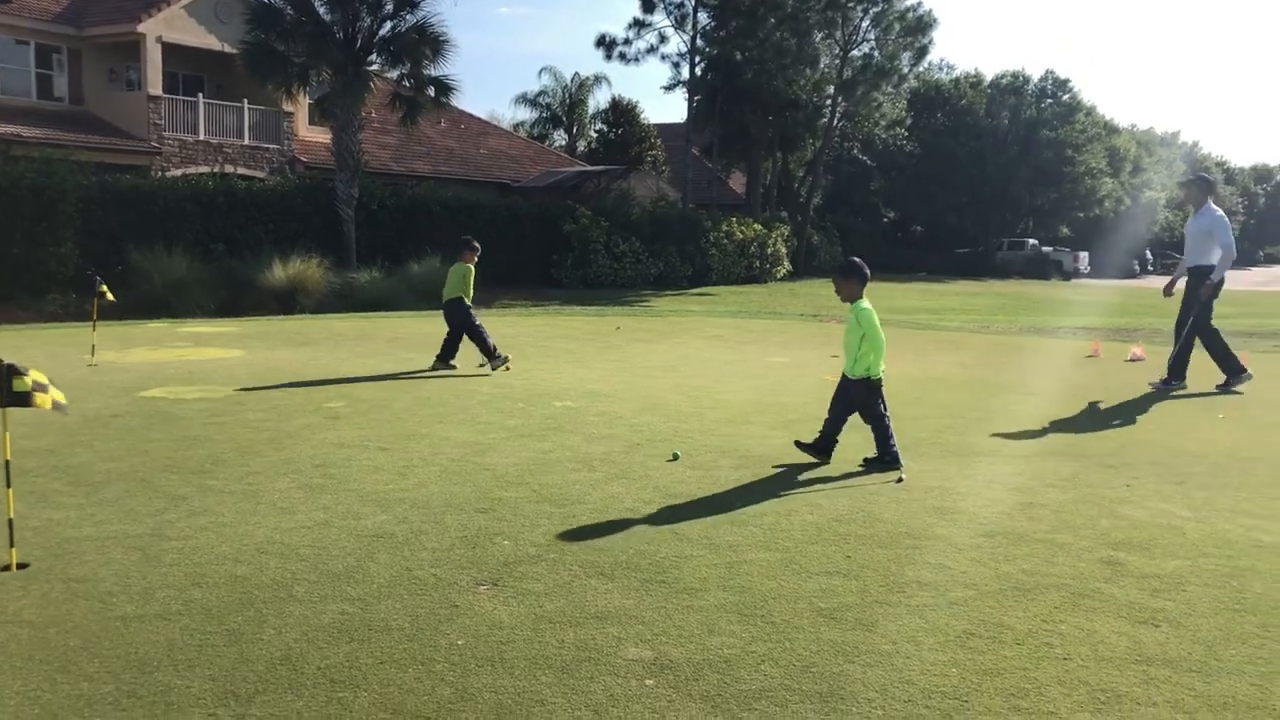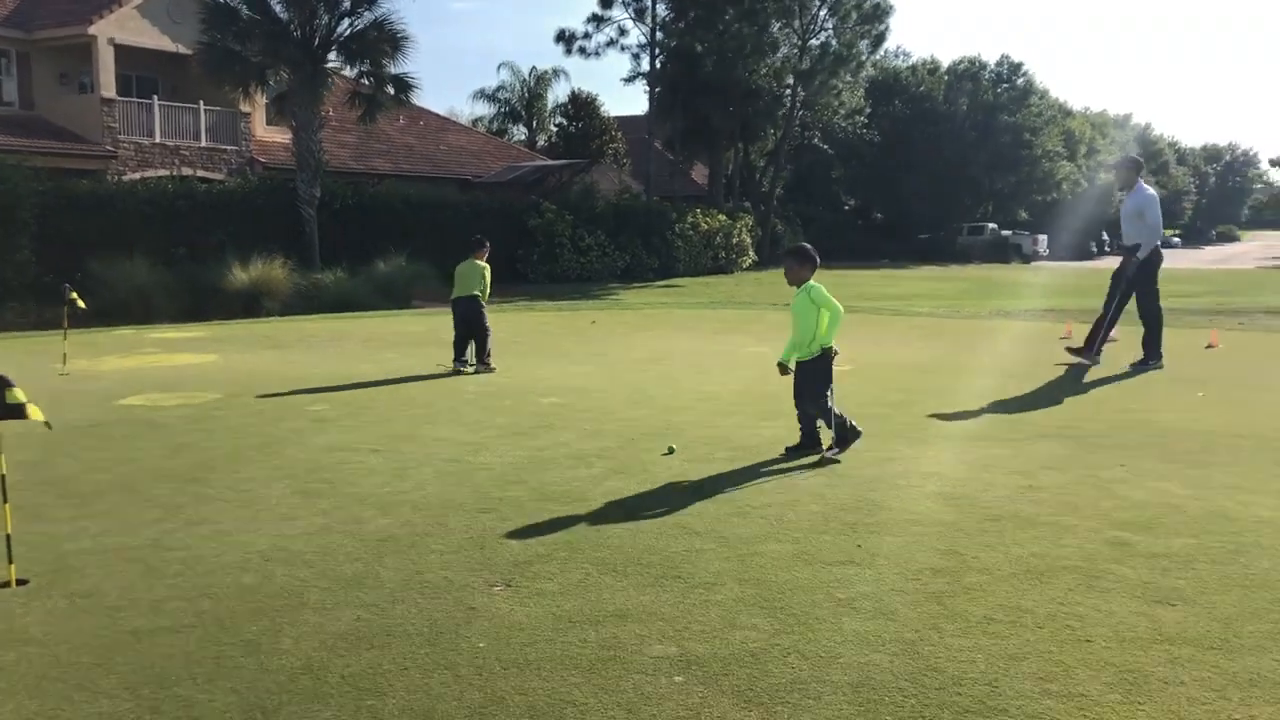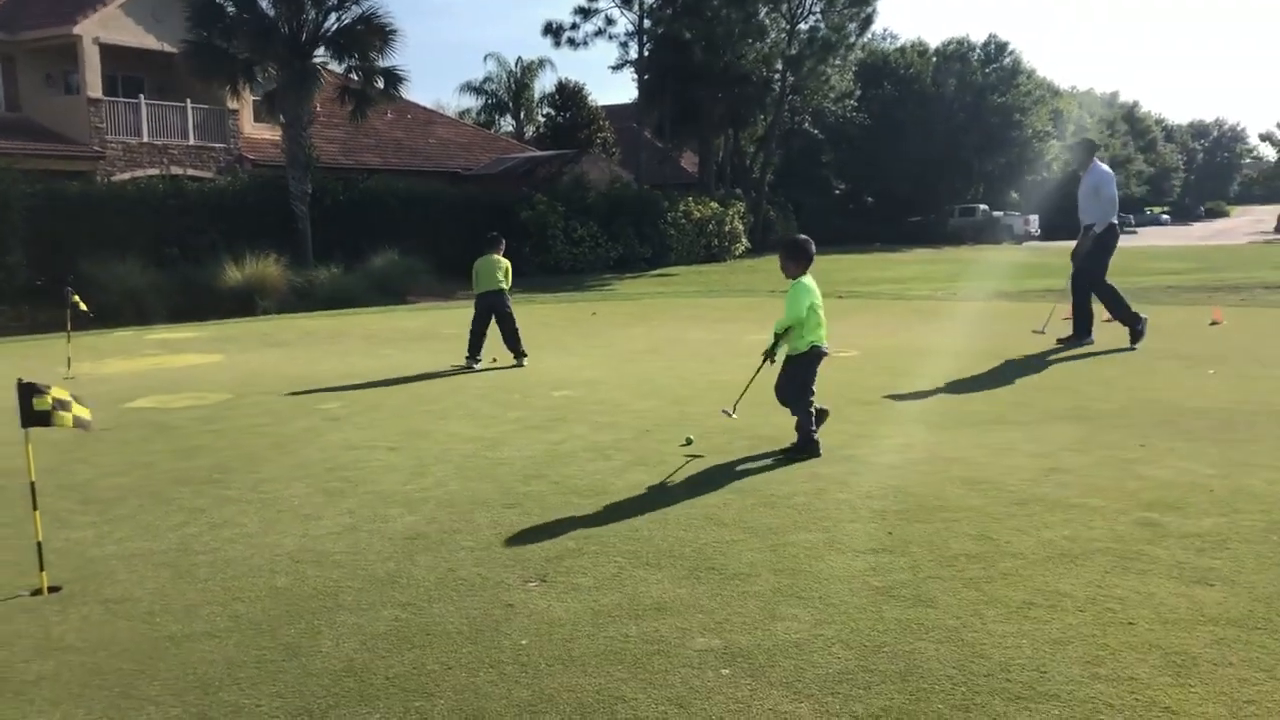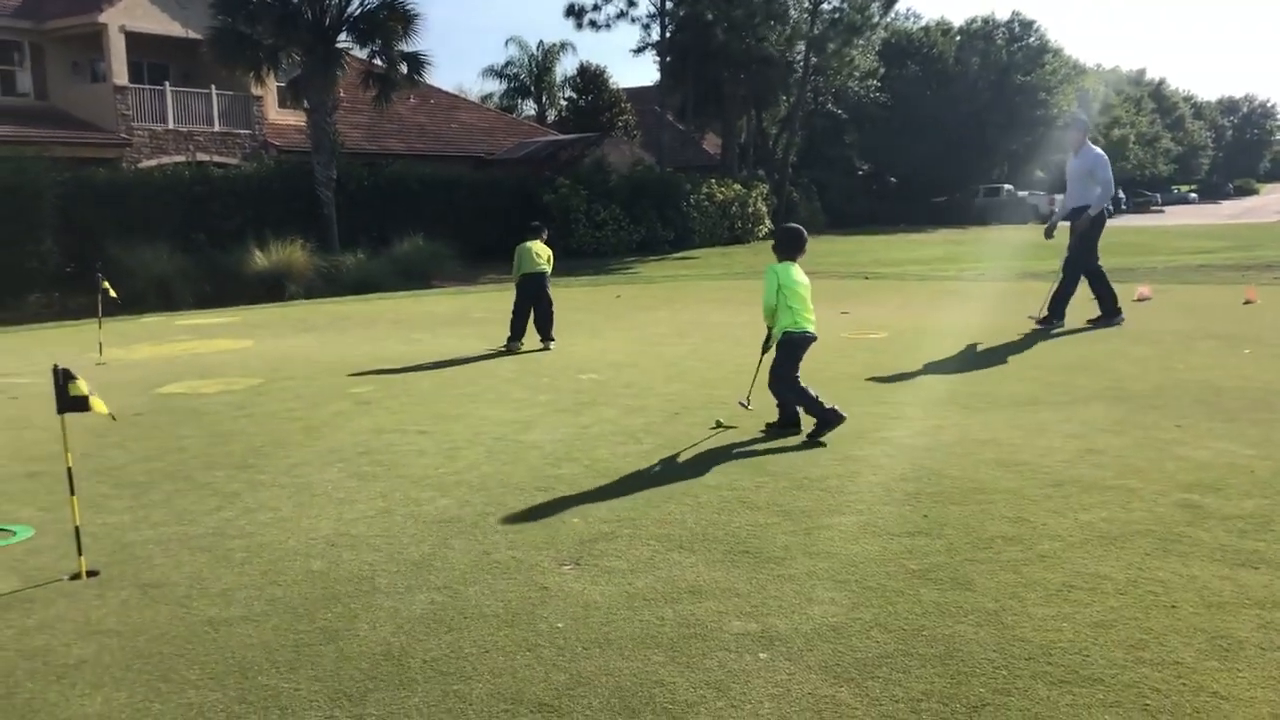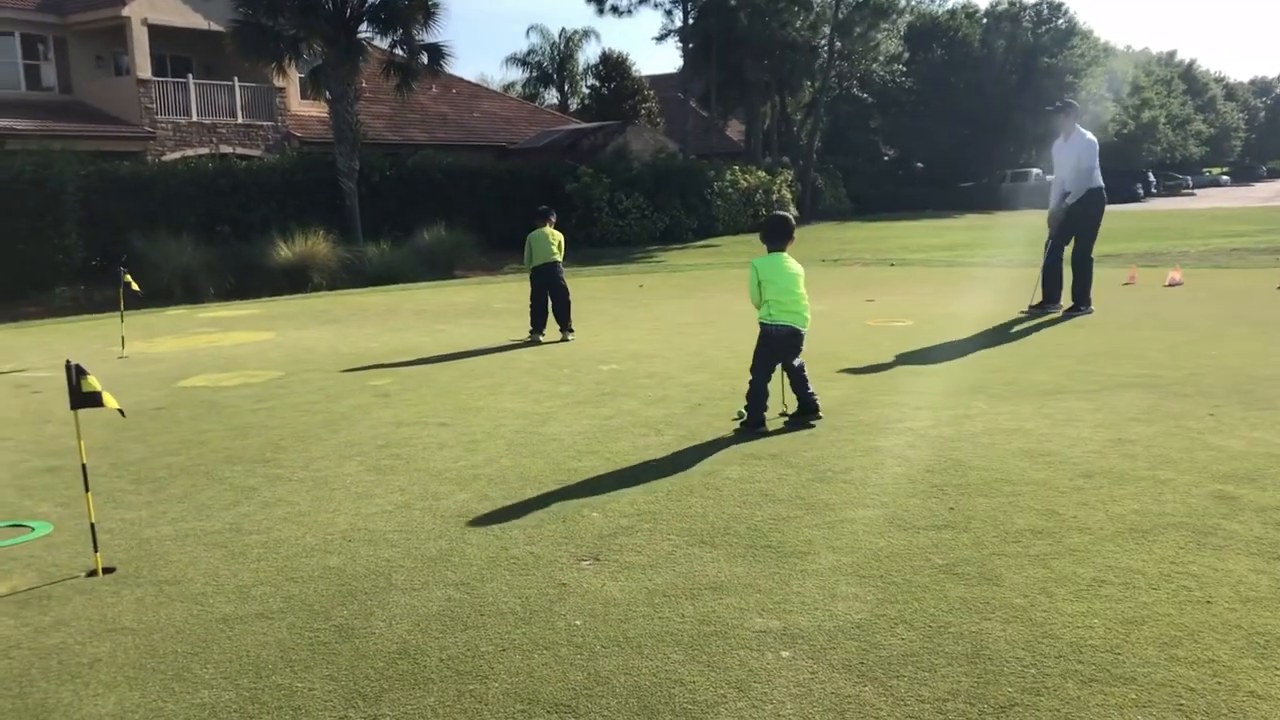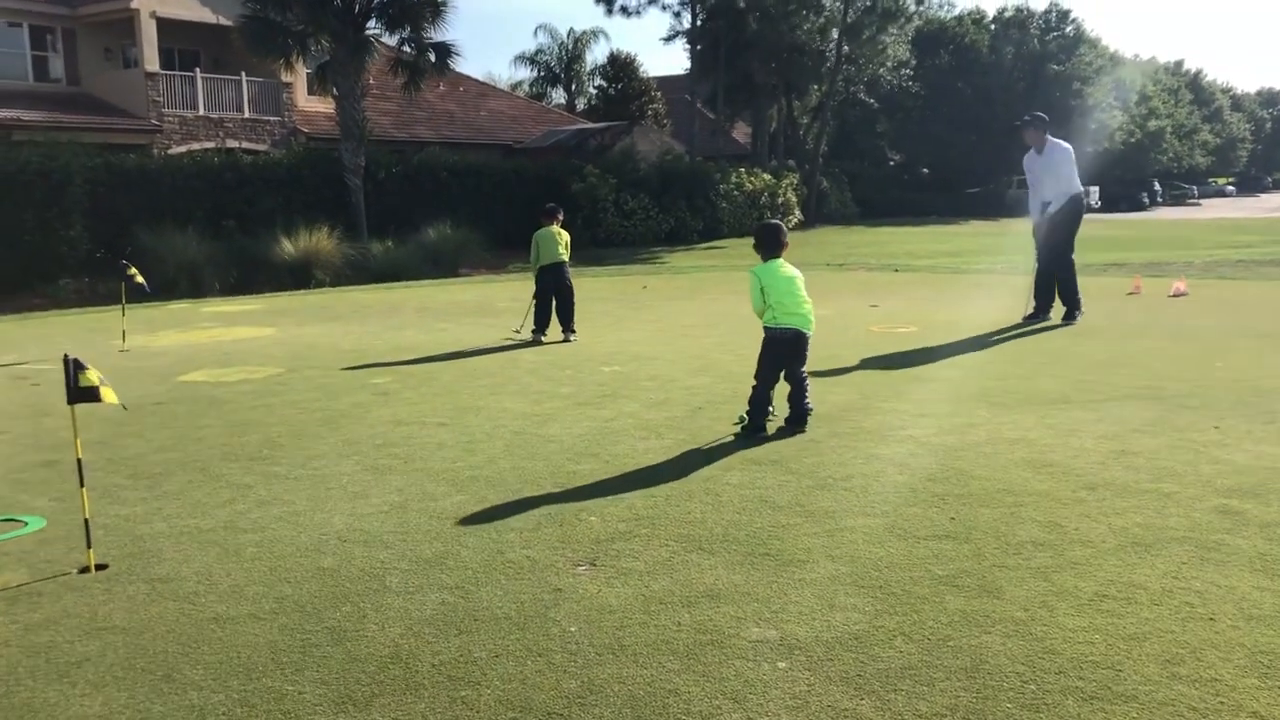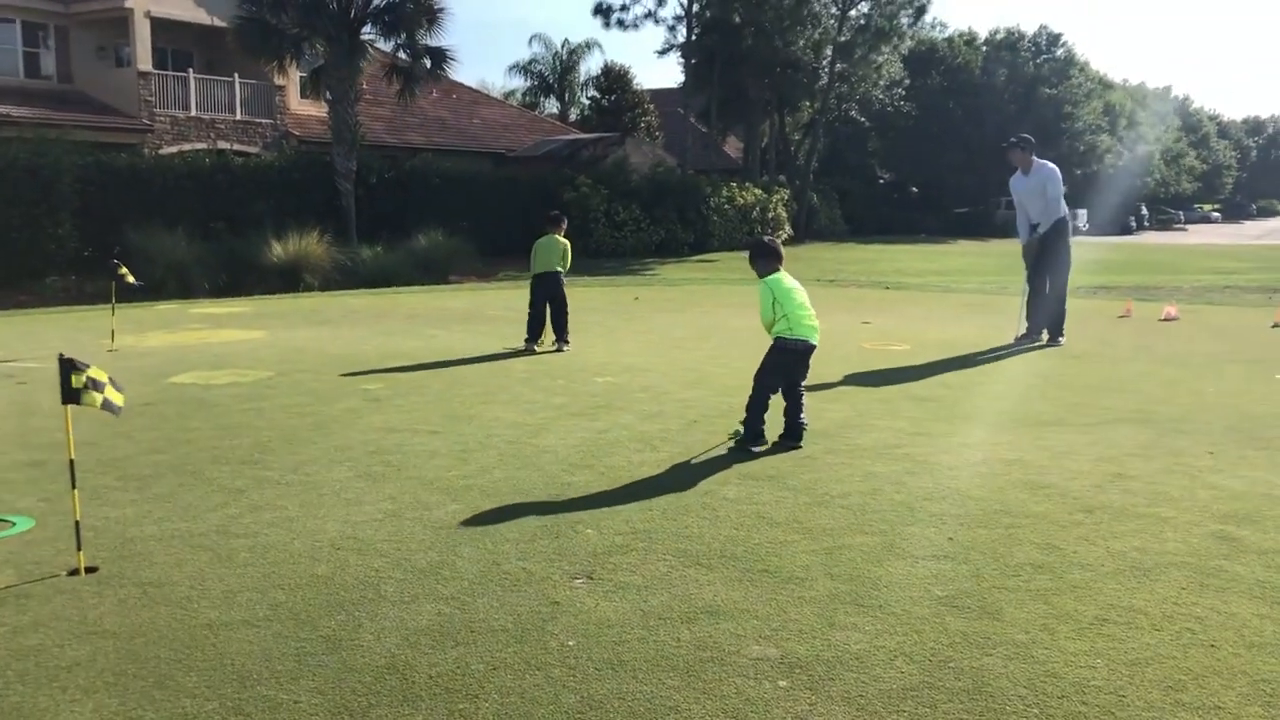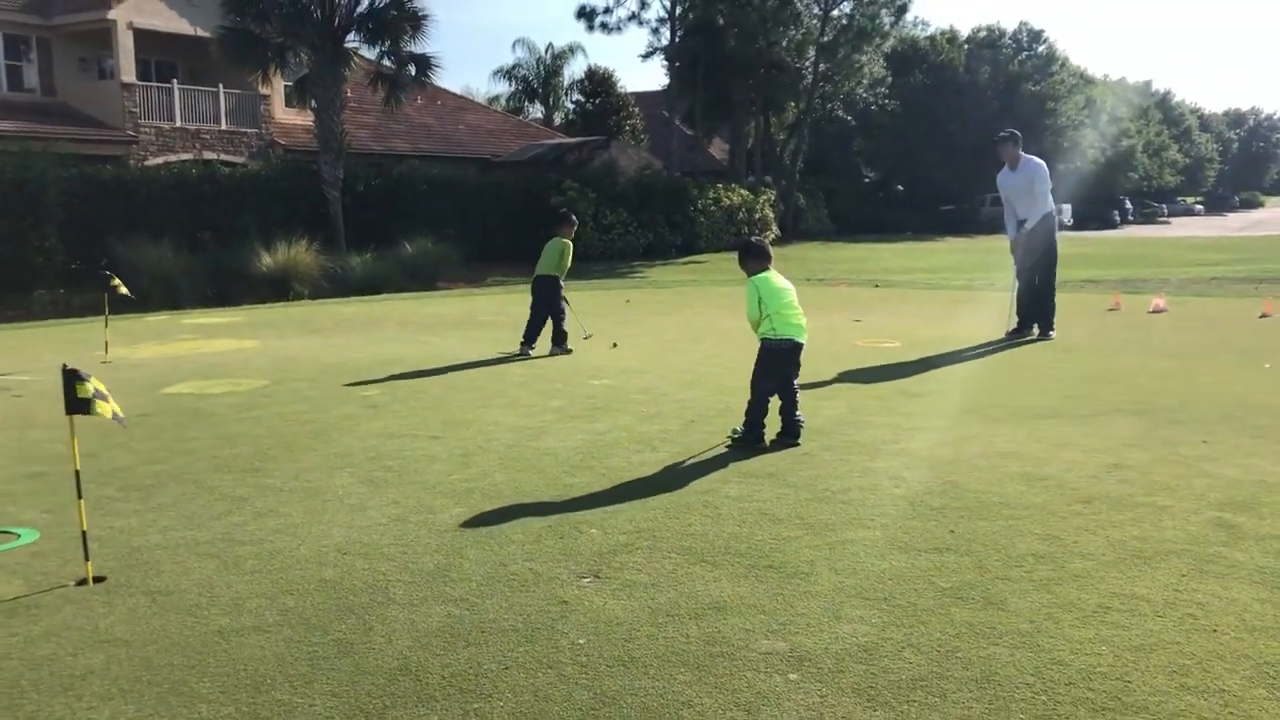
dt=0.4s
person 1, frame 1
left shoulder: (863, 311)
right shoulder: (855, 309)
left elbow: (878, 343)
left wrist: (875, 373)
left hip: (863, 377)
right hip: (851, 375)
left knee: (876, 417)
right knee: (836, 411)
left ankle: (889, 457)
right ankle: (822, 448)
person 1, frame 2
left shoulder: (814, 290)
right shoulder: (798, 297)
left elbow: (837, 311)
left wrist: (827, 341)
right wrist: (784, 358)
left hip: (819, 355)
right hip: (802, 357)
left knee: (817, 401)
right knee: (802, 401)
left ankle: (846, 431)
right ankle: (809, 442)
person 1, frame 3
left shoulder: (802, 285)
right shoulder: (802, 284)
left elbow: (798, 314)
left wrist: (778, 329)
right wrist: (775, 345)
left hip: (808, 349)
right hip: (799, 349)
left knee: (800, 396)
right knee: (783, 390)
left ankle: (808, 444)
right ankle: (815, 416)
person 1, frame 4
left shoulder: (774, 271)
right shoulder: (802, 275)
left elbow: (770, 304)
left wrist: (770, 325)
right wrist: (773, 335)
left hip: (791, 334)
right hip: (806, 332)
left knee: (784, 382)
right knee: (783, 378)
left ankle: (827, 416)
right ankle: (788, 421)
person 1, frame 5
left shoulder: (758, 265)
right shoulder: (797, 267)
left elbow: (756, 299)
right elbow: (798, 296)
left hip: (773, 327)
right hip: (798, 326)
left knee: (760, 374)
right knee: (795, 367)
left ankle: (755, 420)
right ankle: (808, 409)
person 1, frame 6
left shoulder: (758, 273)
right shoulder: (795, 272)
left elbow: (759, 307)
right elbow: (798, 301)
left hip: (778, 331)
right hip: (803, 329)
left knee: (765, 379)
right knee: (797, 376)
left ankle: (756, 424)
right ankle: (798, 419)
person 1, frame 7
left shoulder: (768, 283)
right shoulder: (794, 283)
left elbow: (767, 317)
left wrist: (774, 333)
left hip: (787, 341)
right hip: (808, 341)
left knee: (763, 384)
right knee: (794, 388)
left ankle: (753, 434)
right ankle: (793, 434)
person 1, frame 8
left shoulder: (755, 283)
right shoulder: (785, 282)
left elbow: (753, 316)
right elbow: (788, 312)
left wrist: (761, 332)
left hip: (774, 342)
right hip: (797, 339)
left knee: (761, 389)
right knee: (789, 387)
left ankle: (753, 435)
right ankle: (790, 432)
person 2, frame 1
left shoulder: (1216, 217)
right shoulder: (1195, 216)
left elbow: (1229, 253)
left wrist: (1211, 281)
right wrist: (1174, 279)
left hip: (1207, 276)
right hip: (1196, 276)
left knee: (1187, 326)
right knee: (1202, 327)
left ankle: (1176, 377)
right ankle: (1235, 371)
person 2, frame 2
left shoulder: (1147, 195)
right shoulder: (1129, 195)
left elbow: (1156, 231)
left wrist: (1137, 258)
left hip: (1146, 256)
right hip: (1132, 256)
left knee: (1148, 306)
right knee: (1113, 302)
left ankle: (1153, 357)
right ankle: (1092, 350)
person 2, frame 3
left shoulder: (1103, 174)
right shoulder: (1086, 176)
left elbow: (1111, 208)
left wrist: (1092, 235)
right wrist: (1080, 242)
left hip: (1103, 233)
right hip: (1091, 235)
left knee: (1096, 281)
right knee: (1080, 282)
left ankle: (1134, 321)
right ankle: (1082, 333)
person 2, frame 4
left shoulder: (1096, 156)
right shoulder: (1072, 158)
left elbow: (1108, 190)
left wrist: (1089, 216)
right wrist: (1054, 221)
left hip: (1091, 216)
right hip: (1077, 216)
left knee: (1073, 265)
right knee: (1089, 265)
left ankle: (1055, 315)
right ankle: (1111, 312)
person 2, frame 5
left shoulder: (1087, 141)
right shoulder: (1058, 145)
left elbow: (1086, 179)
left wrist: (1063, 206)
right wrist: (1053, 208)
left hip: (1090, 198)
right hip: (1070, 200)
left knee: (1081, 252)
right knee: (1053, 247)
left ankle: (1083, 303)
right ankle: (1050, 299)
person 2, frame 6
left shoulder: (1062, 150)
right shoulder: (1028, 159)
left elbow: (1067, 186)
right elbow: (1034, 191)
left wrist: (1048, 215)
right wrist: (1036, 221)
left hip: (1070, 204)
right hip: (1049, 208)
left knee: (1062, 255)
right knee: (1044, 258)
left ankle: (1073, 307)
right ankle: (1042, 308)
person 2, frame 7
left shoulder: (1049, 171)
right shoulder: (1015, 181)
left elbow: (1054, 206)
right elbow: (1021, 213)
left wrist: (1037, 236)
right wrist: (1025, 242)
left hip: (1057, 226)
right hip: (1035, 230)
left knee: (1057, 281)
right knee: (1035, 282)
left ankle: (1056, 331)
right ankle: (1035, 329)
person 2, frame 8
left shoulder: (1036, 166)
right shoulder: (1002, 177)
left elbow: (1042, 202)
right elbow: (1009, 209)
left wrist: (1025, 231)
right wrist: (1013, 237)
left hip: (1043, 222)
right hip: (1022, 227)
left knee: (1045, 276)
right knee: (1024, 278)
left ankle: (1047, 325)
right ankle: (1025, 324)
